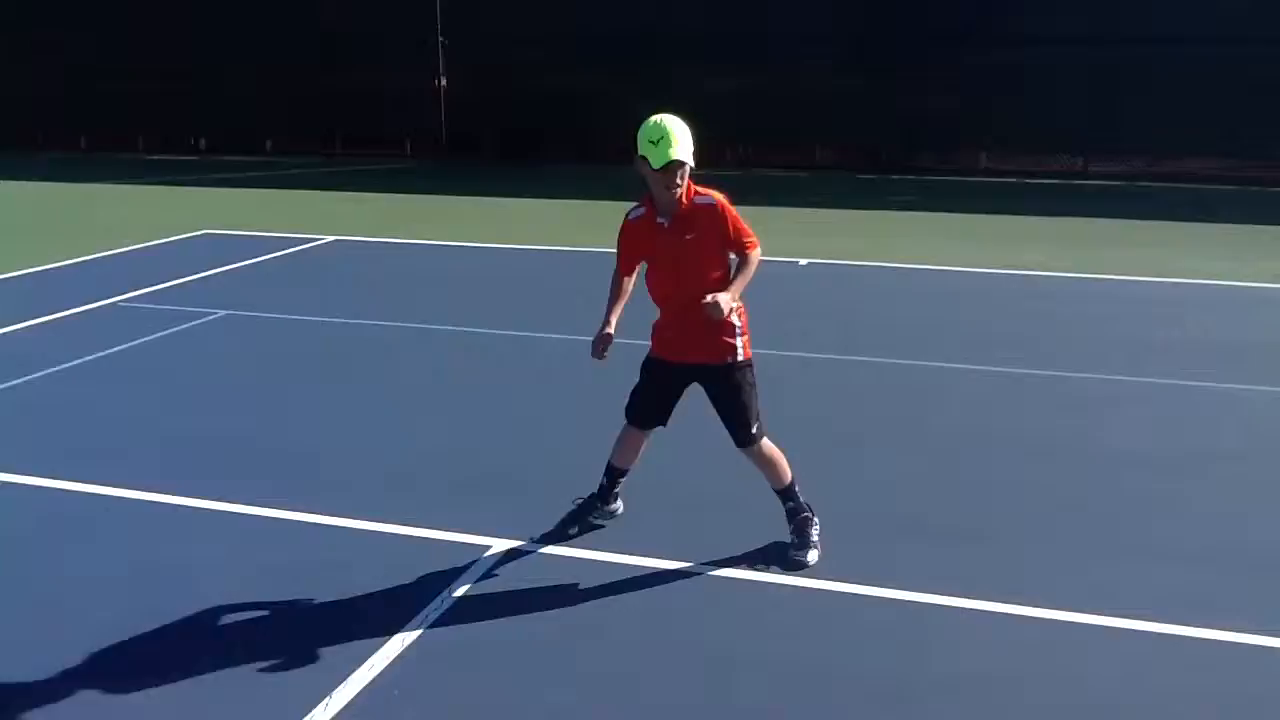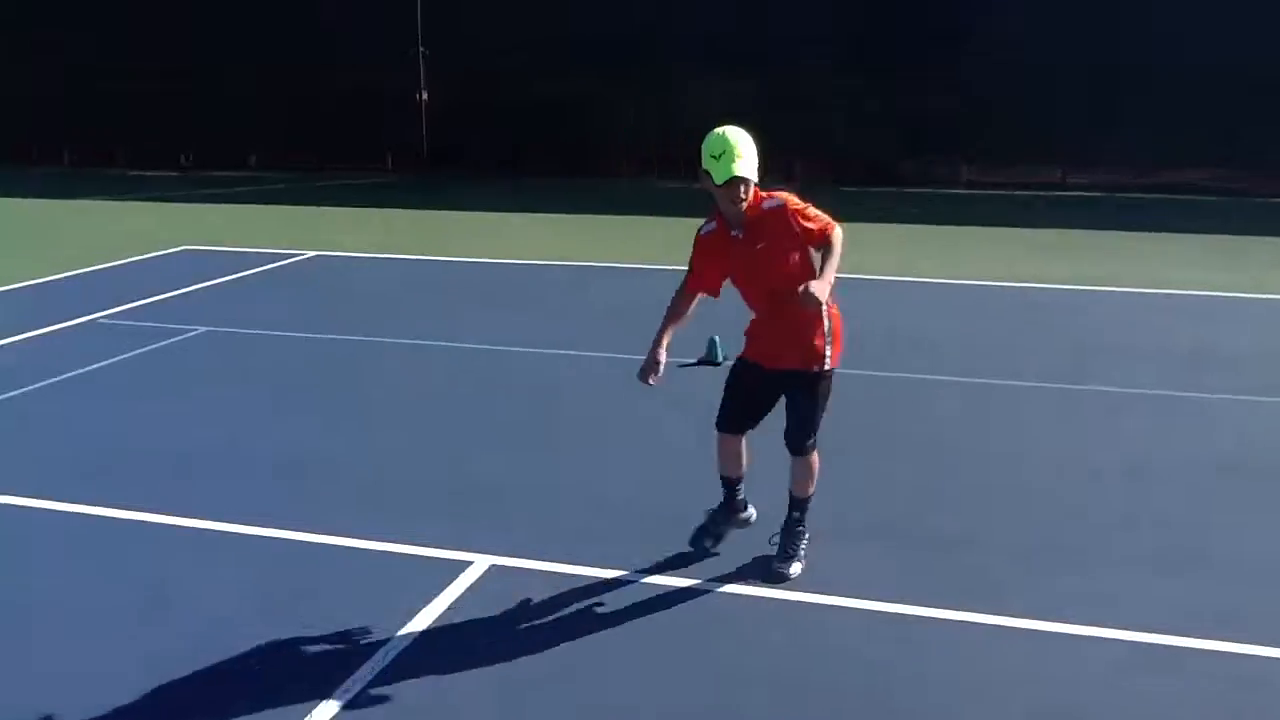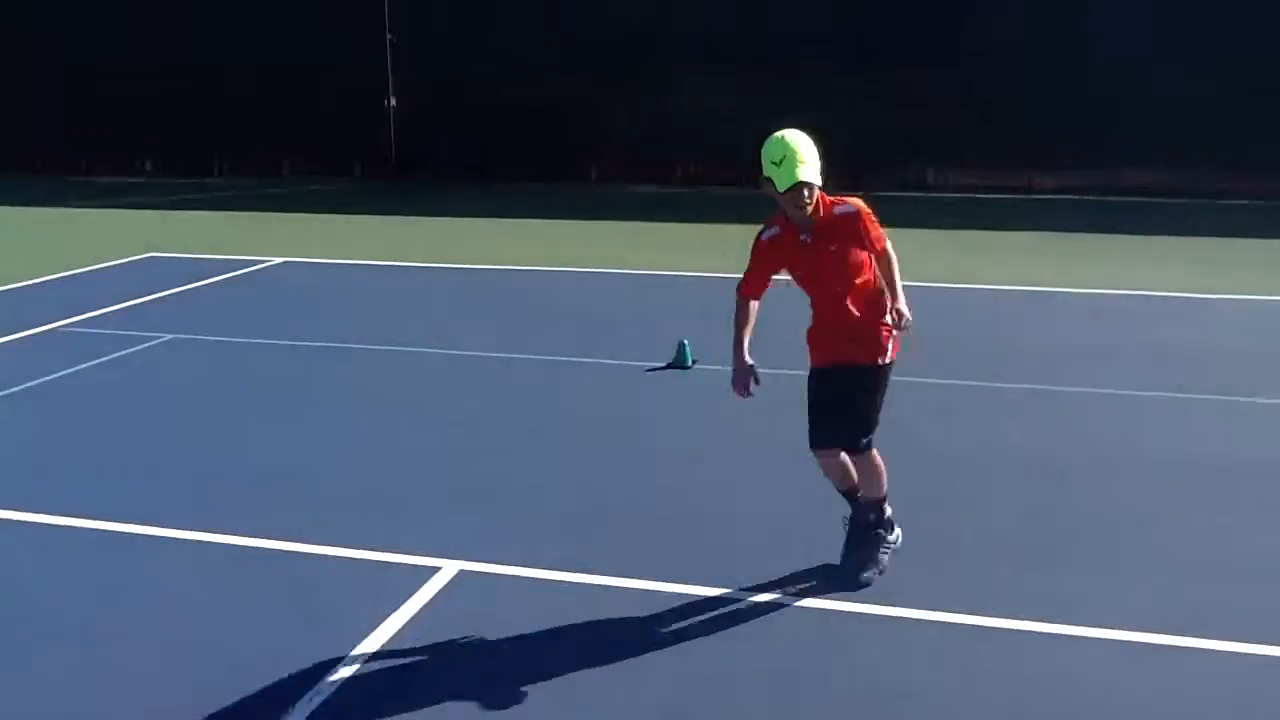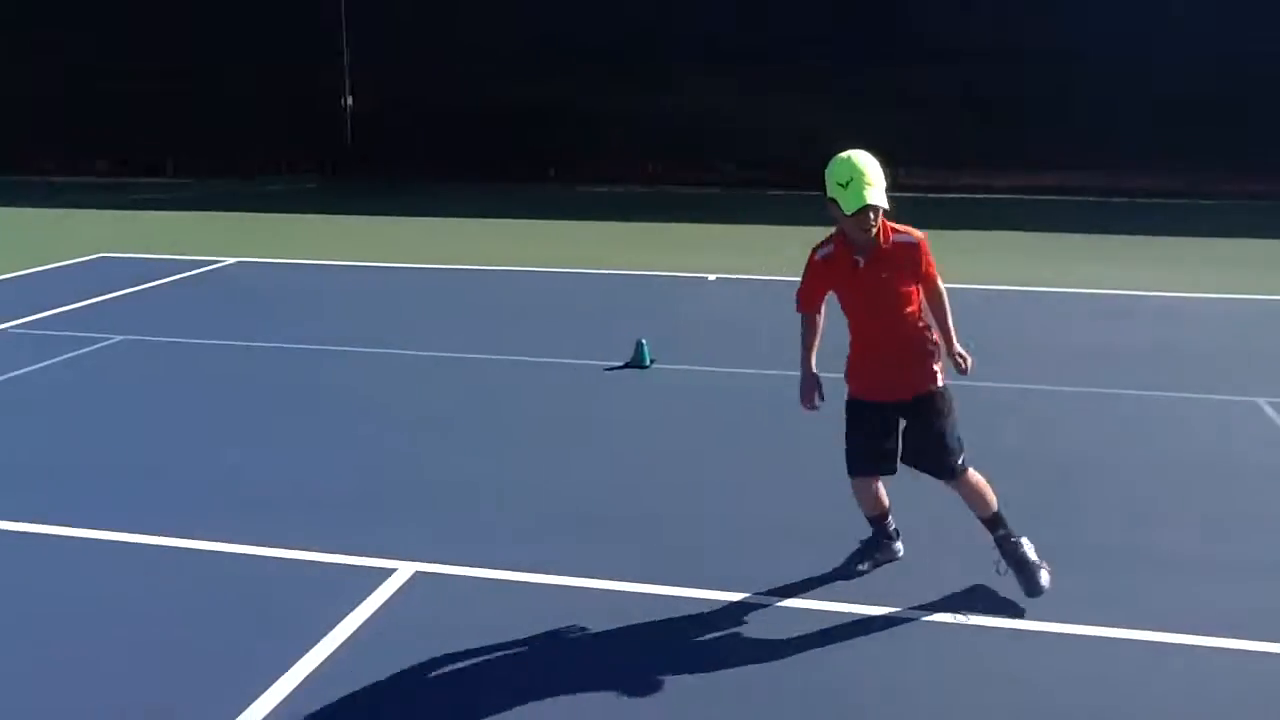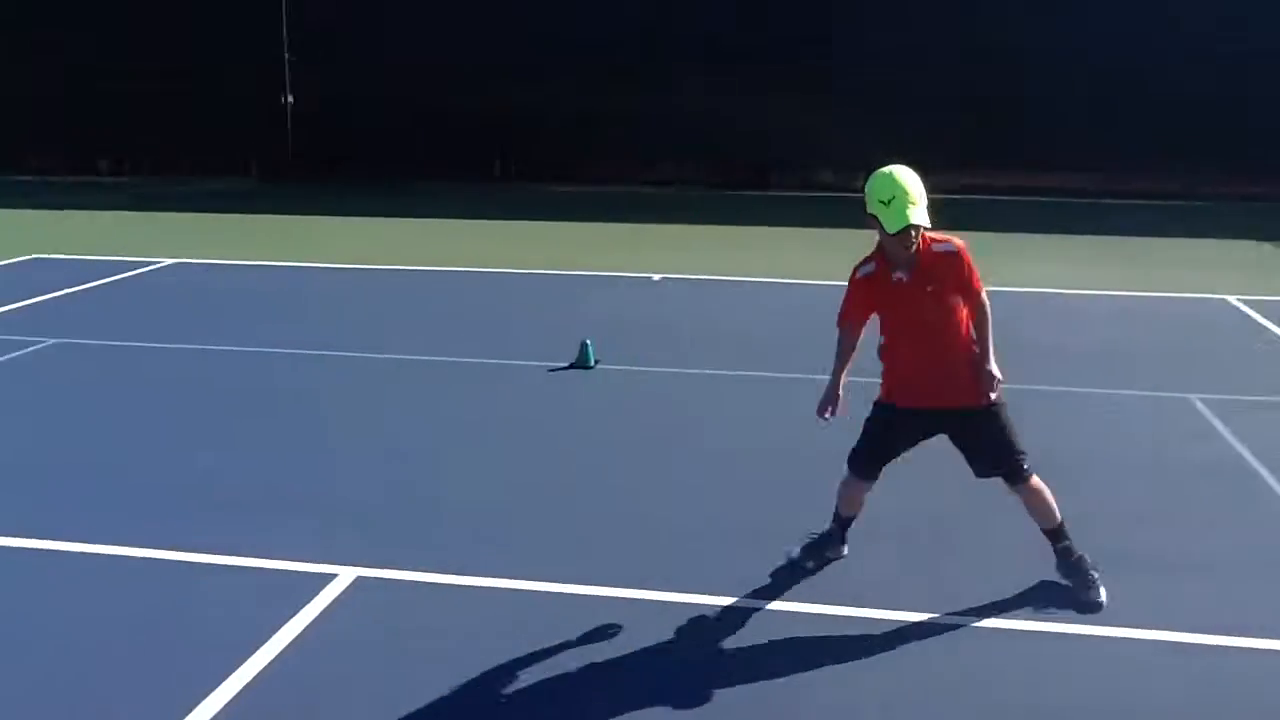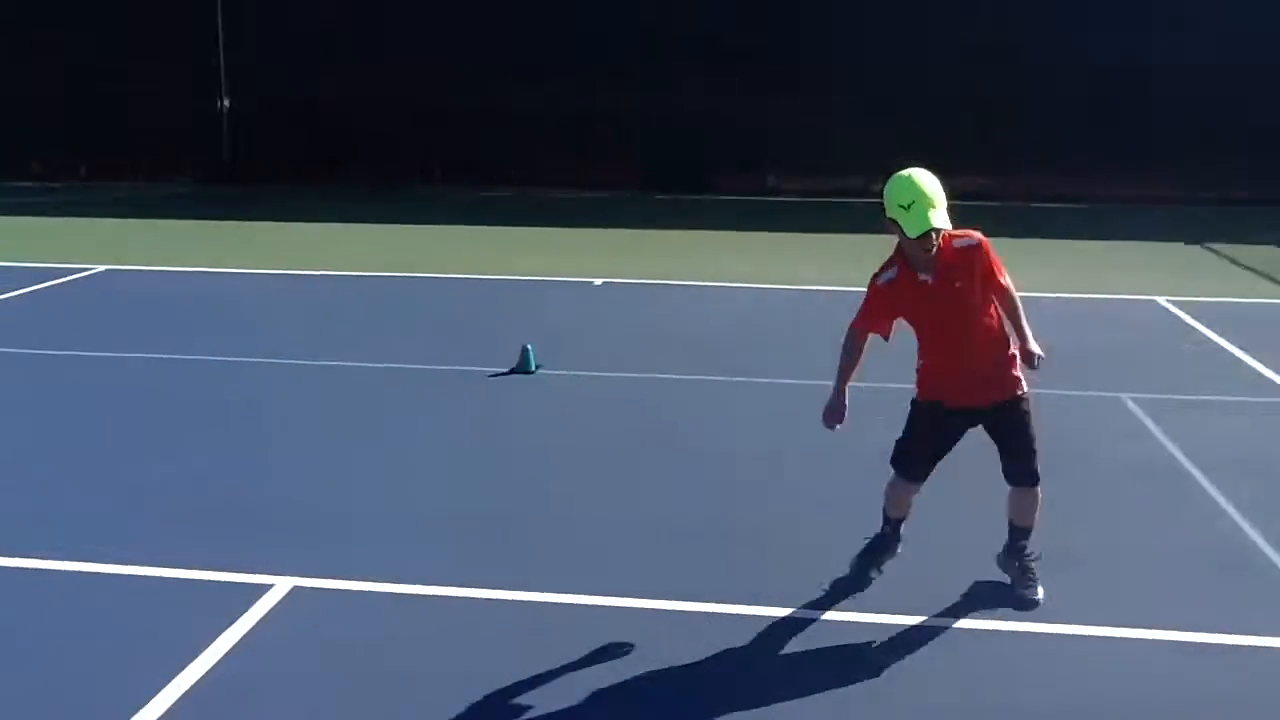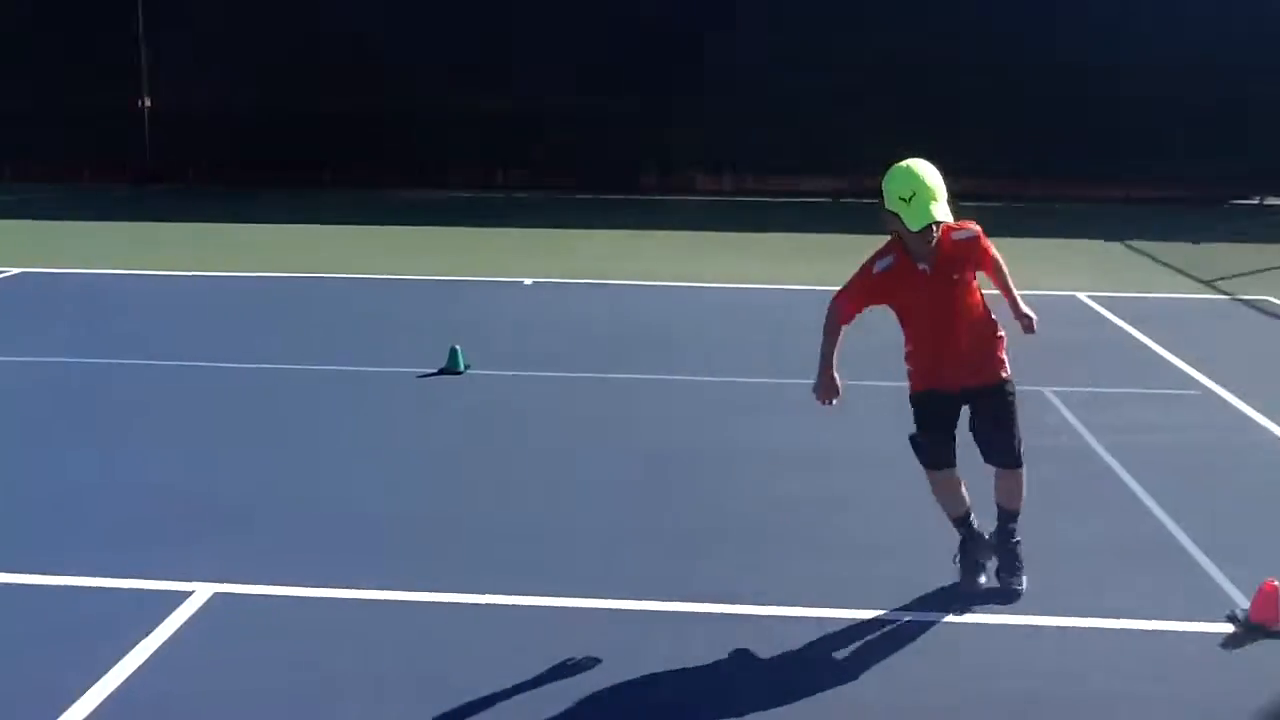
dt=0.1s
person 1, frame 1
left shoulder: (712, 206)
right shoulder: (636, 221)
left elbow: (751, 252)
right elbow: (626, 272)
left wrist: (730, 295)
right wrist: (609, 325)
left hip: (723, 342)
right hip: (672, 342)
left knee: (750, 439)
right knee: (638, 423)
left ankle: (800, 515)
right ankle: (608, 494)
person 1, frame 2
left shoulder: (780, 211)
right shoulder: (709, 235)
left elbow: (832, 233)
right elbow: (692, 290)
left wrist: (825, 281)
right wrist: (659, 346)
left hip: (810, 344)
right hip: (763, 343)
left knee: (800, 447)
right knee: (728, 430)
left ankle: (796, 528)
right ankle: (733, 506)
person 1, frame 3
left shoulder: (851, 213)
right shoulder: (770, 238)
left elbow: (882, 248)
right elbow: (749, 295)
left wrist: (897, 298)
right wrist: (740, 357)
left hip: (870, 341)
right hip: (829, 348)
left knee: (856, 443)
right knee: (825, 449)
left ankle: (878, 527)
right ankle: (874, 522)
person 1, frame 4
left shoulder: (908, 244)
right shoulder: (823, 259)
left elbow: (932, 288)
right elbow: (811, 310)
left wrist: (950, 342)
right wrist: (809, 370)
left hip: (919, 376)
right hip: (867, 381)
left knee: (953, 471)
right knee: (861, 475)
left ankle: (1008, 542)
right ankle: (884, 539)
person 1, frame 5
left shoulder: (950, 253)
right shoulder: (866, 278)
left elbow: (977, 299)
right elbow: (850, 325)
left wrist: (987, 358)
right wrist: (835, 382)
left hip: (969, 386)
right hip: (906, 393)
left knee: (1020, 476)
right knee: (861, 469)
left ankle: (1066, 553)
right ankle: (836, 537)
person 1, frame 6
left shoulder: (972, 248)
right shoulder: (888, 281)
left elbow: (1003, 290)
right elbow: (860, 332)
left wrist: (1025, 338)
right wrist: (839, 393)
left hip: (1002, 382)
right hip: (940, 389)
left knee: (1025, 479)
right knee: (908, 474)
left ankle: (1018, 553)
right ankle: (888, 537)
person 1, frame 7
left shoulder: (965, 239)
right shoulder: (879, 269)
left elbow: (994, 264)
right elbow: (839, 311)
left wrist: (1016, 304)
right wrist: (826, 371)
left hip: (989, 367)
right hip: (931, 374)
left knee: (1008, 461)
right knee: (939, 466)
left ankle: (1007, 539)
right ankle: (972, 540)
